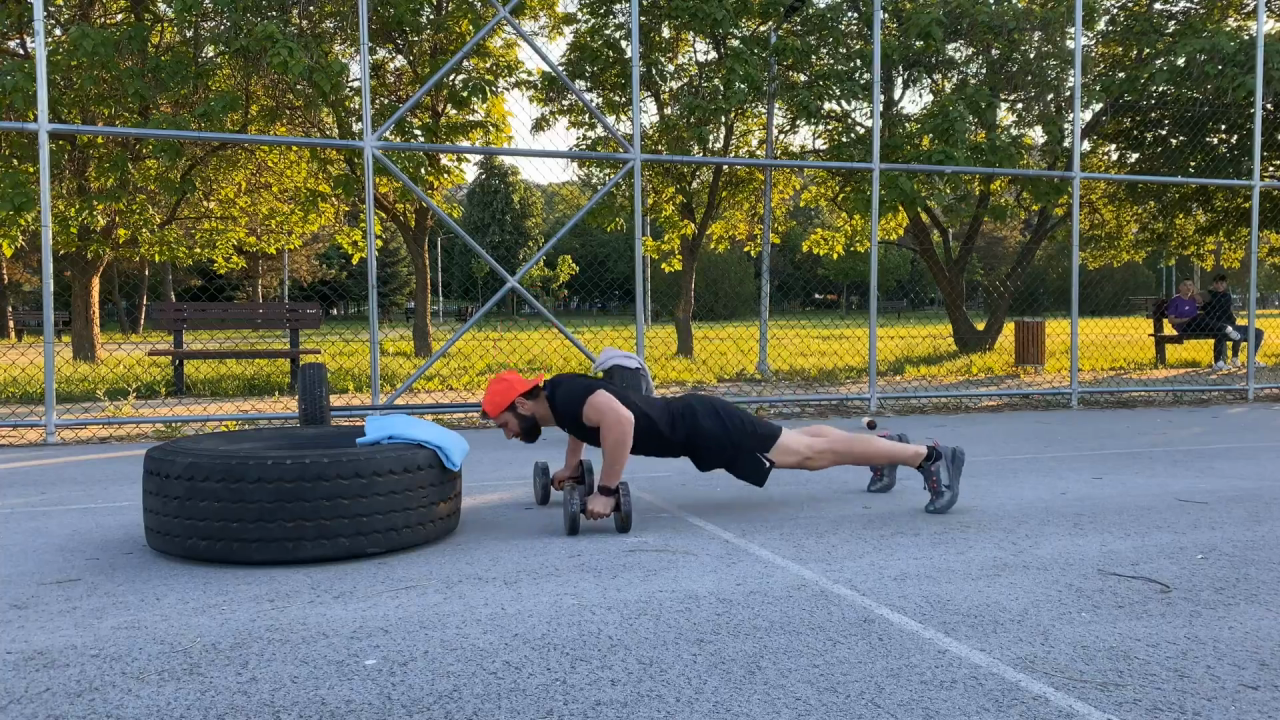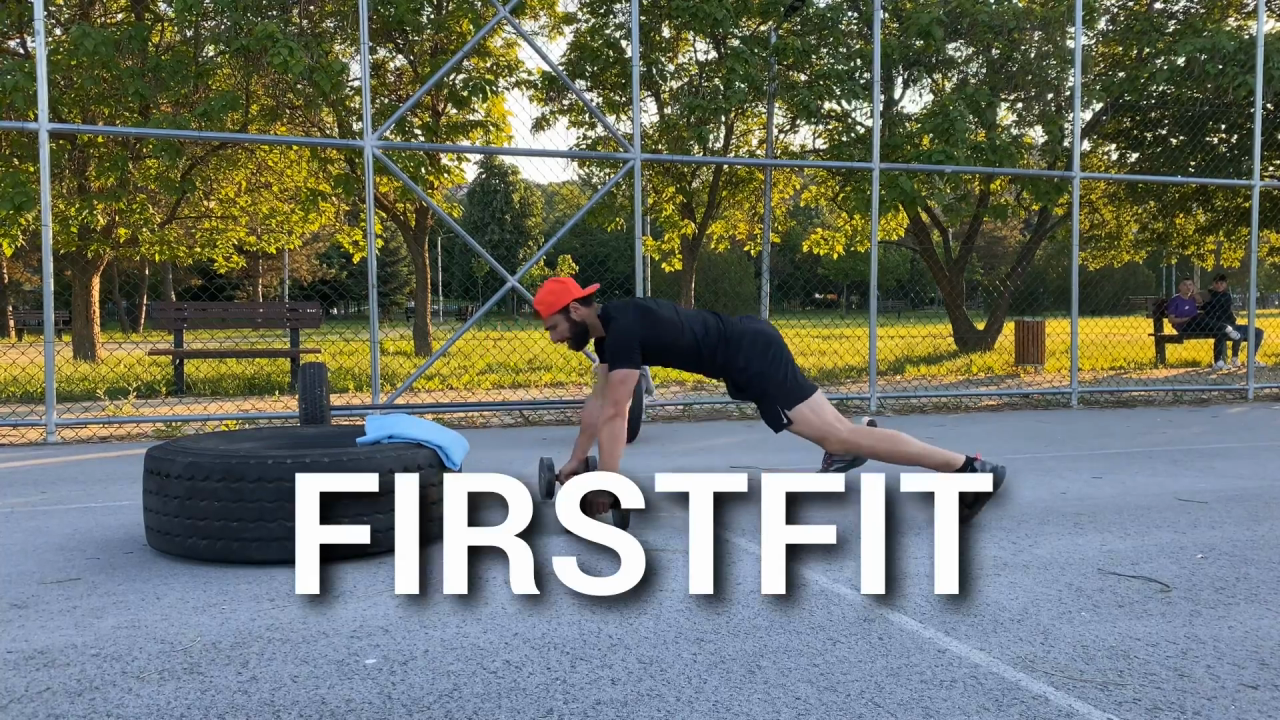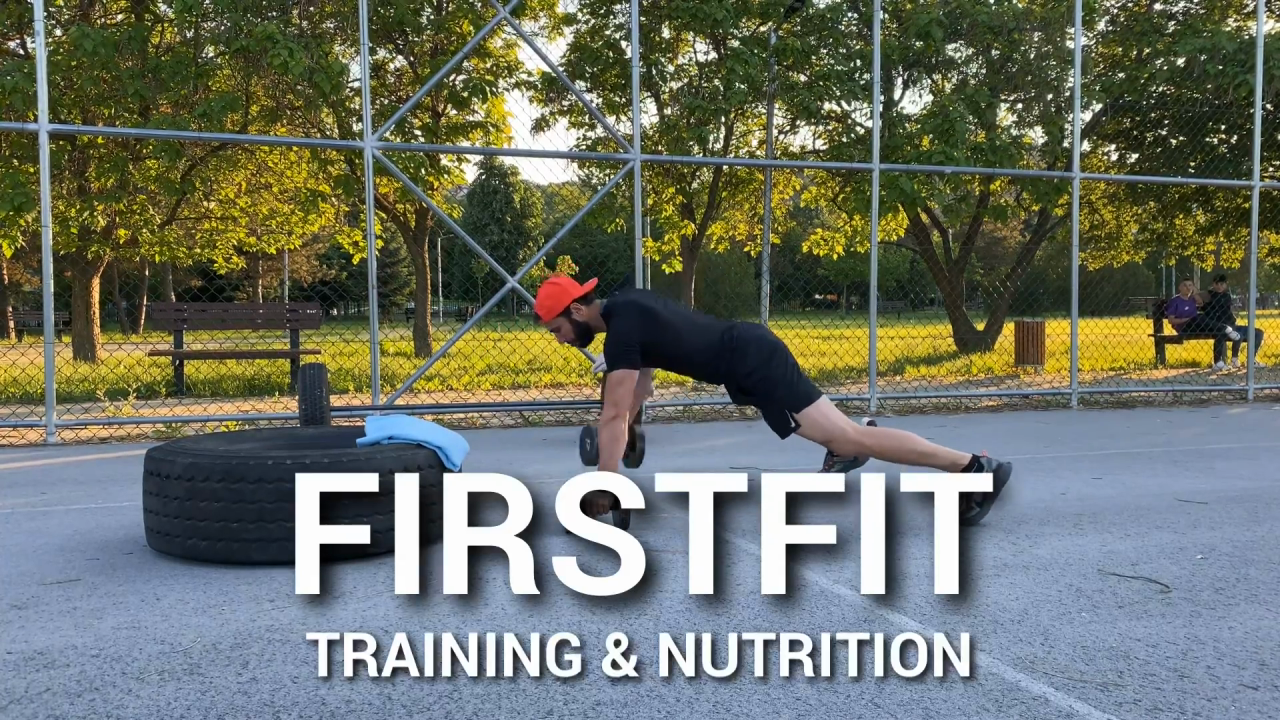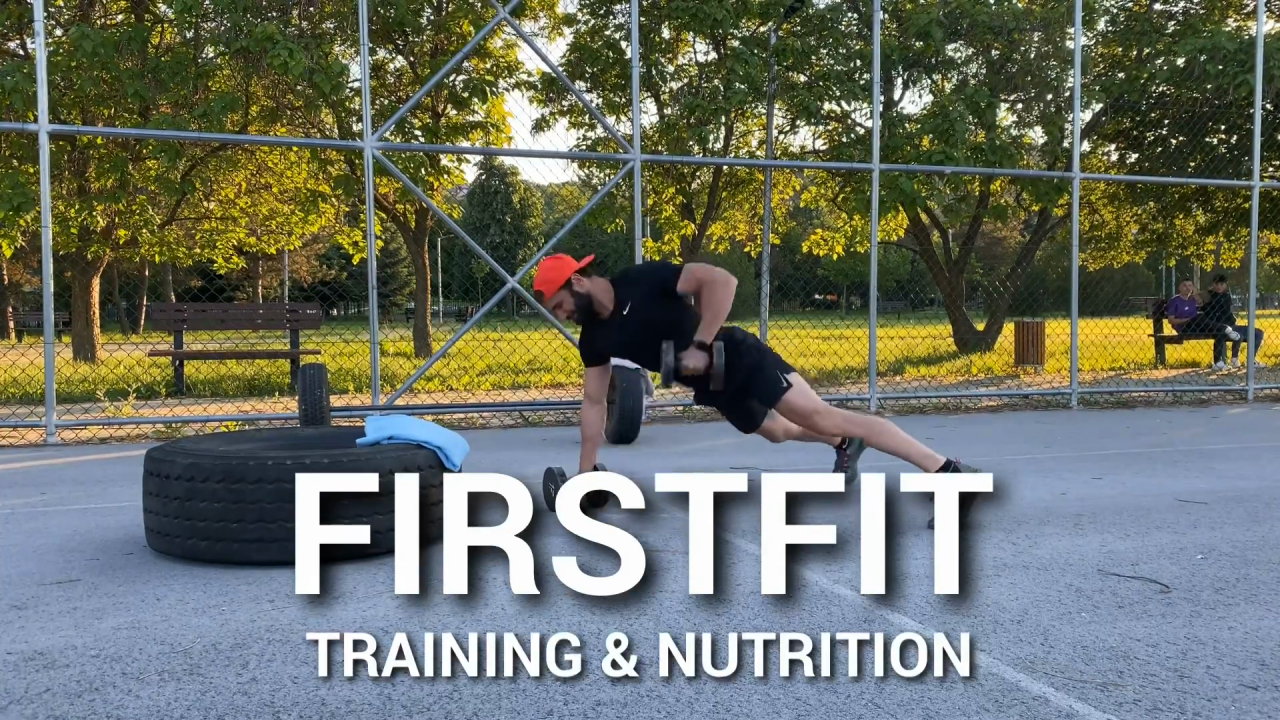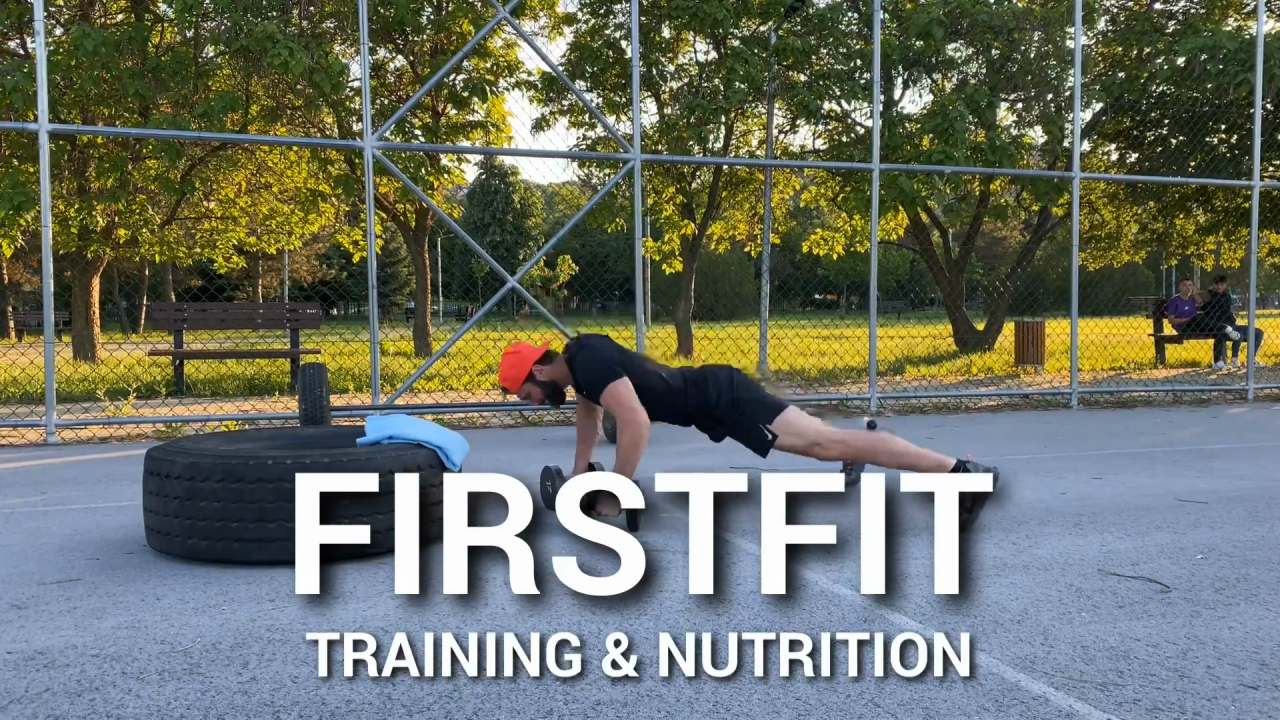
dt=1s
person 1, frame 1
left shoulder: (565, 397)
right shoulder: (559, 393)
left elbow: (620, 423)
left wrist: (605, 491)
right wrist: (570, 465)
left hip: (703, 431)
right hip: (693, 417)
left knee: (811, 452)
right knee: (799, 438)
left ankle: (931, 457)
right ankle: (883, 444)
person 1, frame 2
left shoulder: (622, 330)
right shoulder: (611, 326)
left elbow: (615, 414)
right elbow: (598, 400)
left wrist: (607, 490)
right wrist: (575, 462)
left hip: (751, 355)
right hip: (746, 339)
left knee: (839, 433)
left ankle: (970, 469)
right ankle: (843, 452)
person 1, frame 3
left shoulder: (621, 330)
right shoulder: (625, 303)
left elbow: (612, 415)
right elbow: (653, 355)
left wrist: (605, 489)
right wrist: (632, 411)
left hip: (753, 362)
right hip: (750, 343)
left knee: (851, 434)
left ankle: (976, 468)
right ankle: (841, 452)
person 1, frame 4
left shoulder: (643, 279)
right shoulder: (594, 335)
left elbow: (722, 280)
right elbow: (594, 402)
left wrist: (701, 344)
right wrist: (585, 474)
left hip: (739, 358)
right hip: (718, 386)
left knee: (820, 415)
right knee: (779, 430)
left ankle: (950, 473)
right ankle: (844, 444)
person 1, frame 5
left shoulder: (588, 364)
right shoulder: (578, 358)
left elbow: (636, 424)
right elbow: (587, 413)
left wrist: (618, 493)
right wrist: (579, 472)
left hip: (722, 401)
right hip: (711, 390)
left knee: (825, 442)
right knee: (786, 438)
left ankle: (961, 473)
right ankle: (852, 441)
